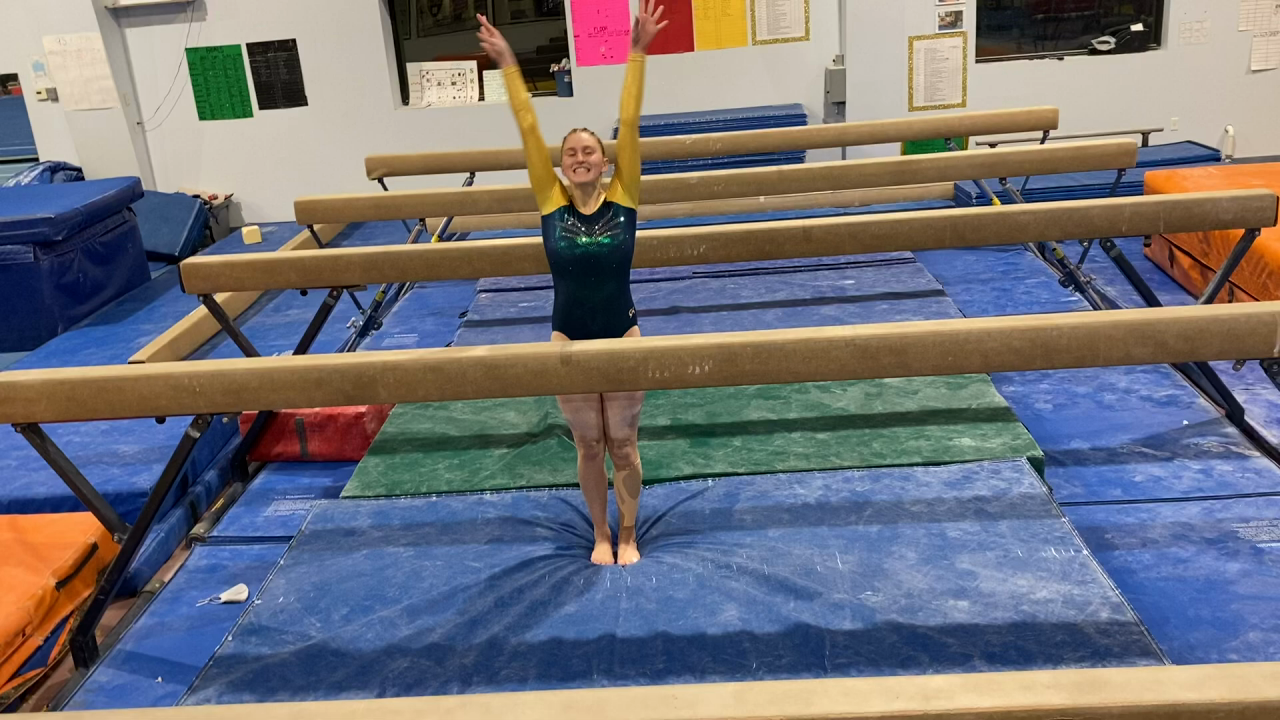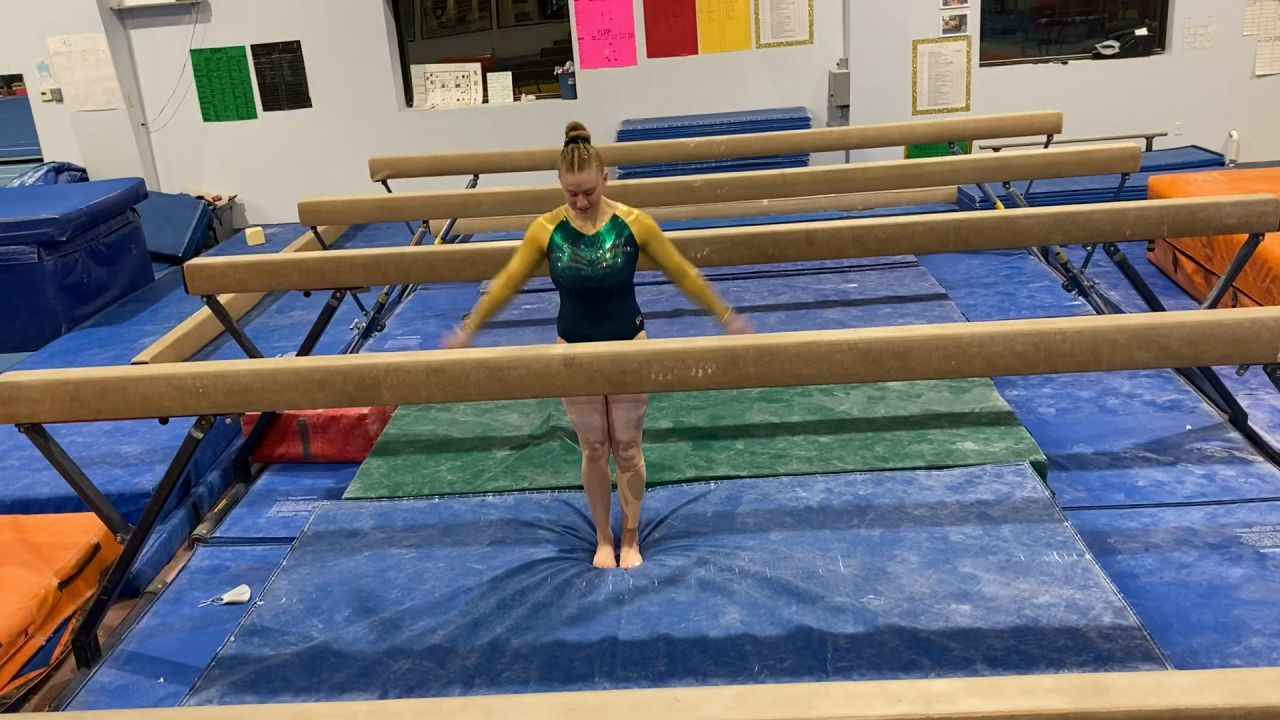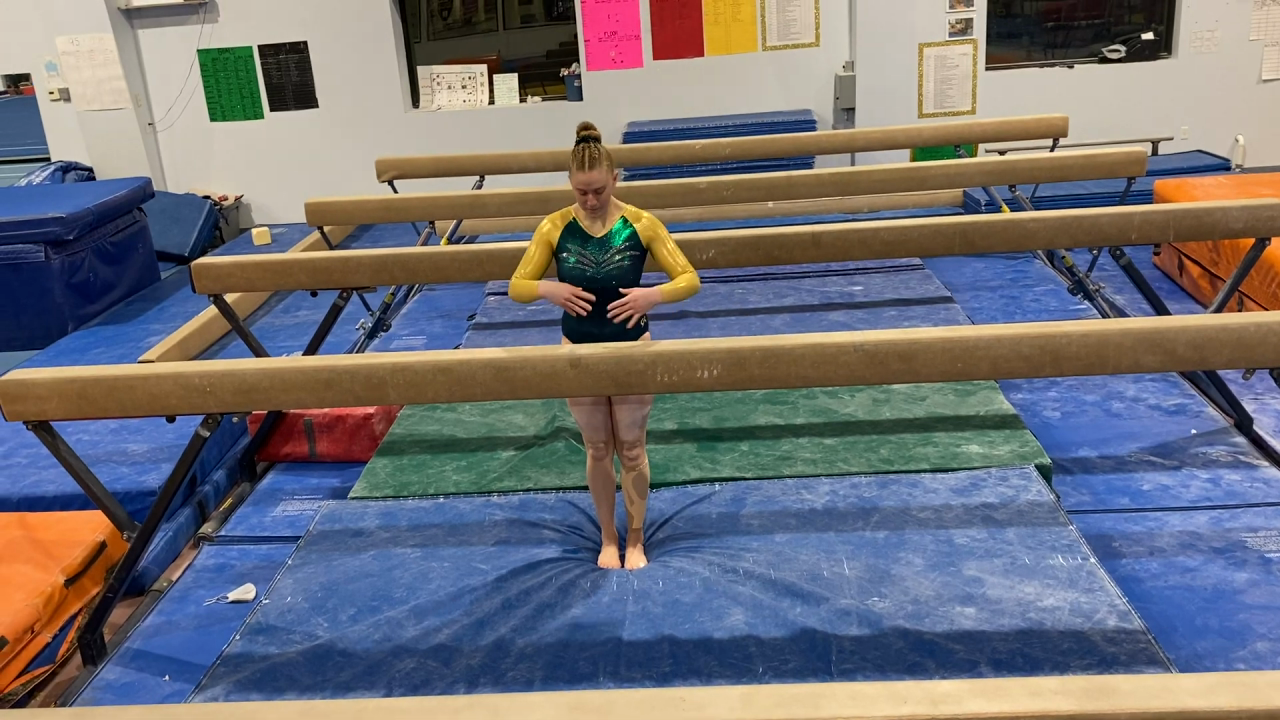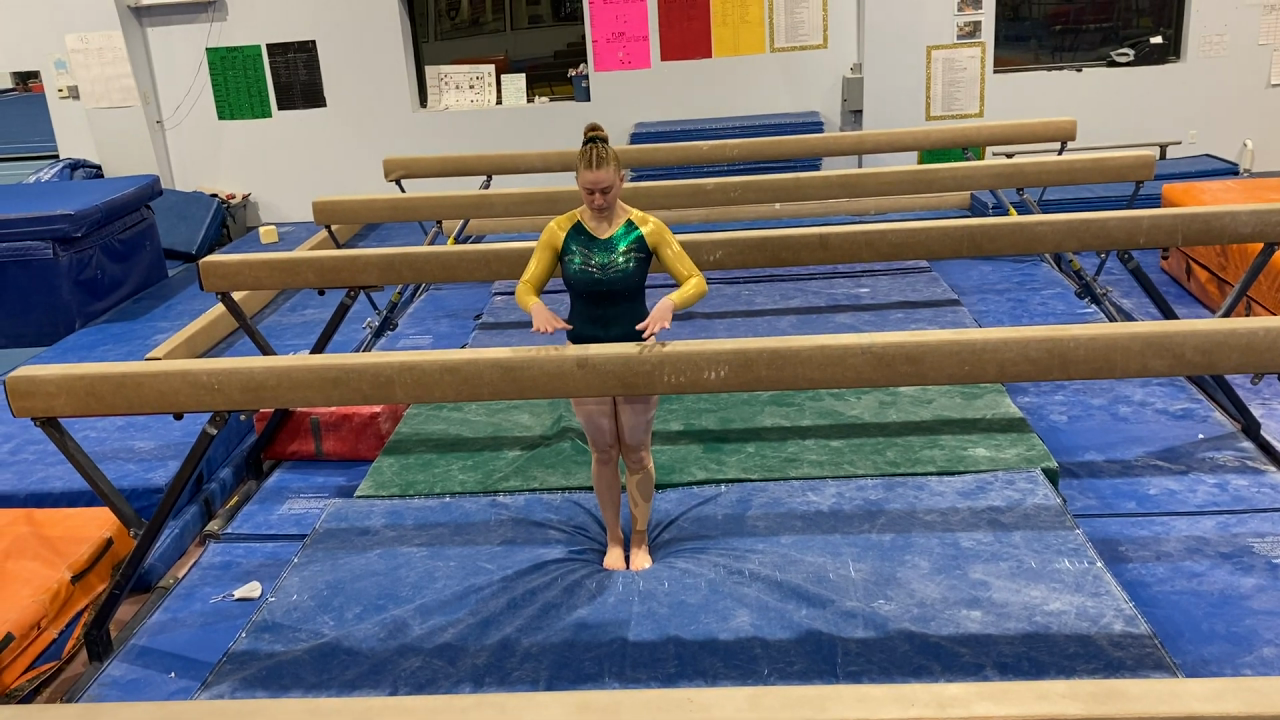
dt=0.4s
person 1, frame 1
left shoulder: (623, 201)
right shoulder: (551, 204)
left elbow: (631, 126)
right elbow: (529, 131)
left wrist: (637, 53)
right wrist: (507, 65)
left hip: (623, 345)
right hip: (567, 347)
left knee: (623, 447)
right knee: (589, 448)
left ankle: (627, 535)
right ankle: (601, 535)
person 1, frame 2
left shoulder: (634, 223)
right shoulder: (546, 230)
left elbow: (682, 272)
right elbow: (509, 281)
left wrist: (725, 315)
right wrist: (470, 327)
left knee: (627, 449)
right knee: (594, 450)
left ankle: (631, 538)
right ankle: (603, 538)
person 1, frame 3
left shoulder: (642, 224)
right shoulder: (554, 228)
left elbow: (690, 280)
right elbow: (517, 286)
left wrist: (654, 295)
right wrist: (548, 289)
left hip: (632, 349)
right hip: (578, 352)
left knee: (631, 449)
right knee: (598, 449)
left ankle: (635, 538)
right ankle: (608, 537)
person 1, frame 4
left shoulder: (647, 228)
right shoulder: (560, 231)
left elbow: (696, 282)
right elbow: (525, 286)
left wrist: (668, 303)
right wrist: (537, 308)
left knee: (637, 452)
right knee: (603, 453)
left ankle: (640, 539)
right ankle: (613, 538)
